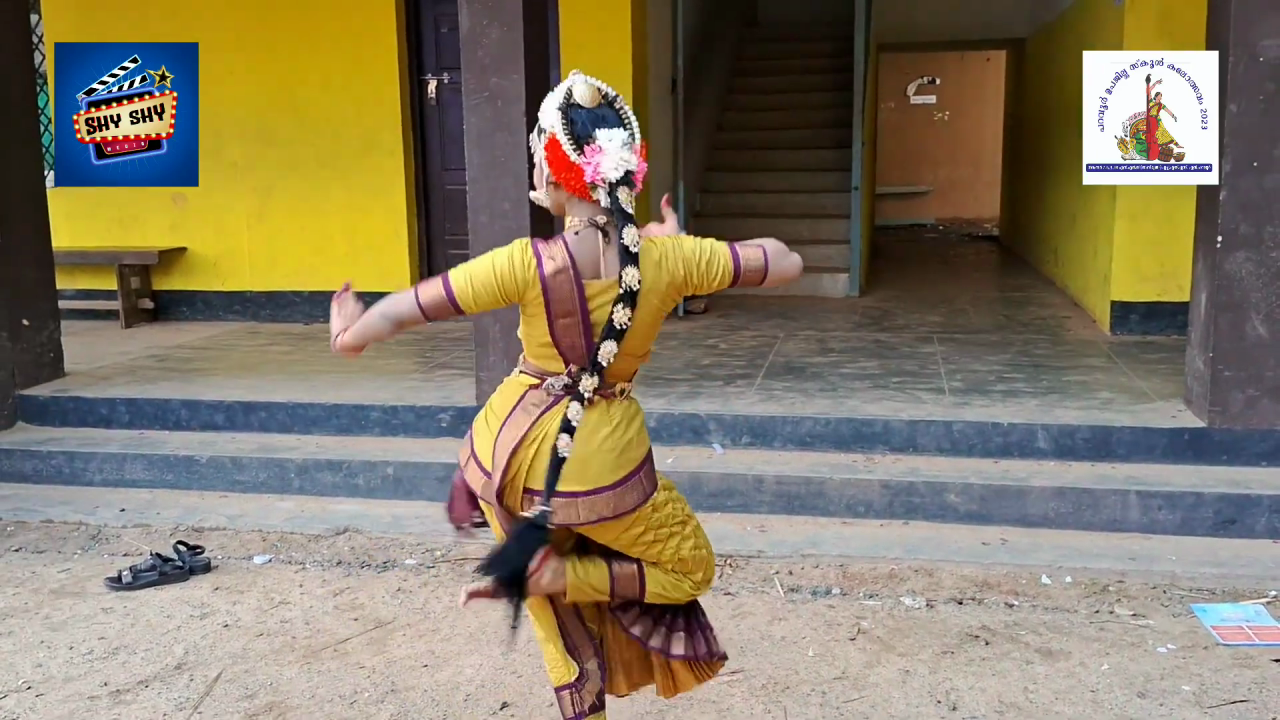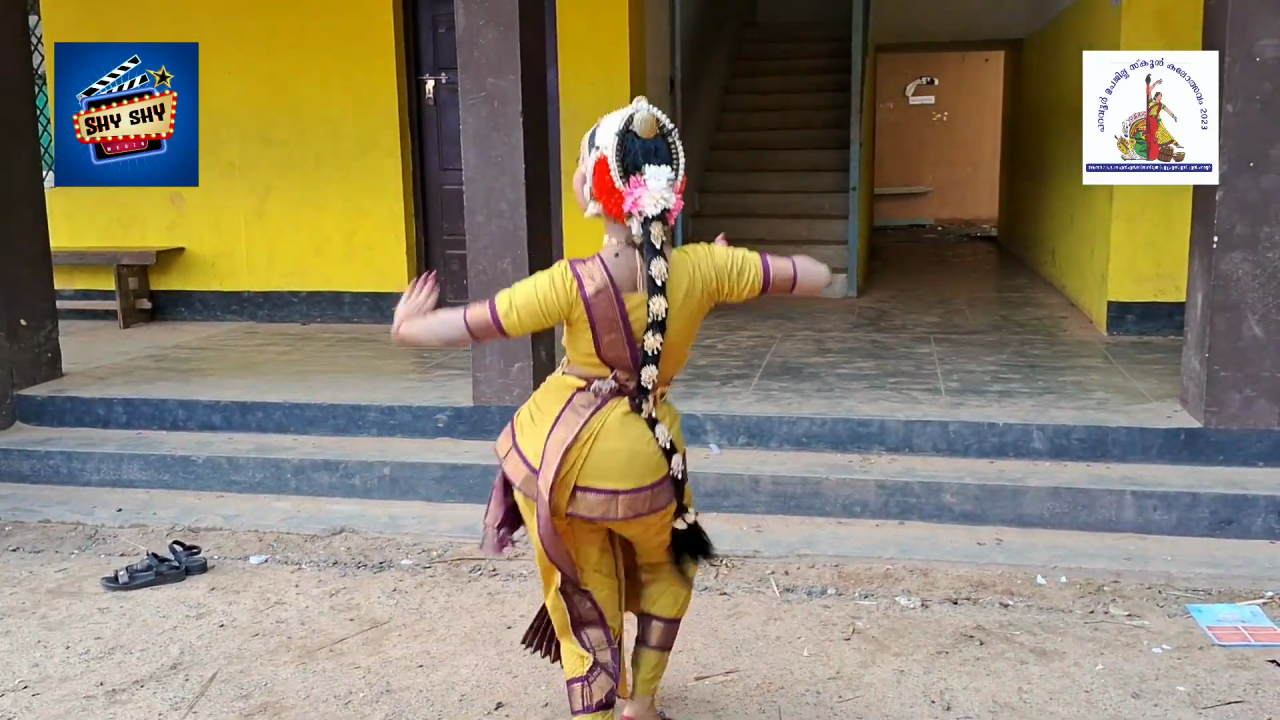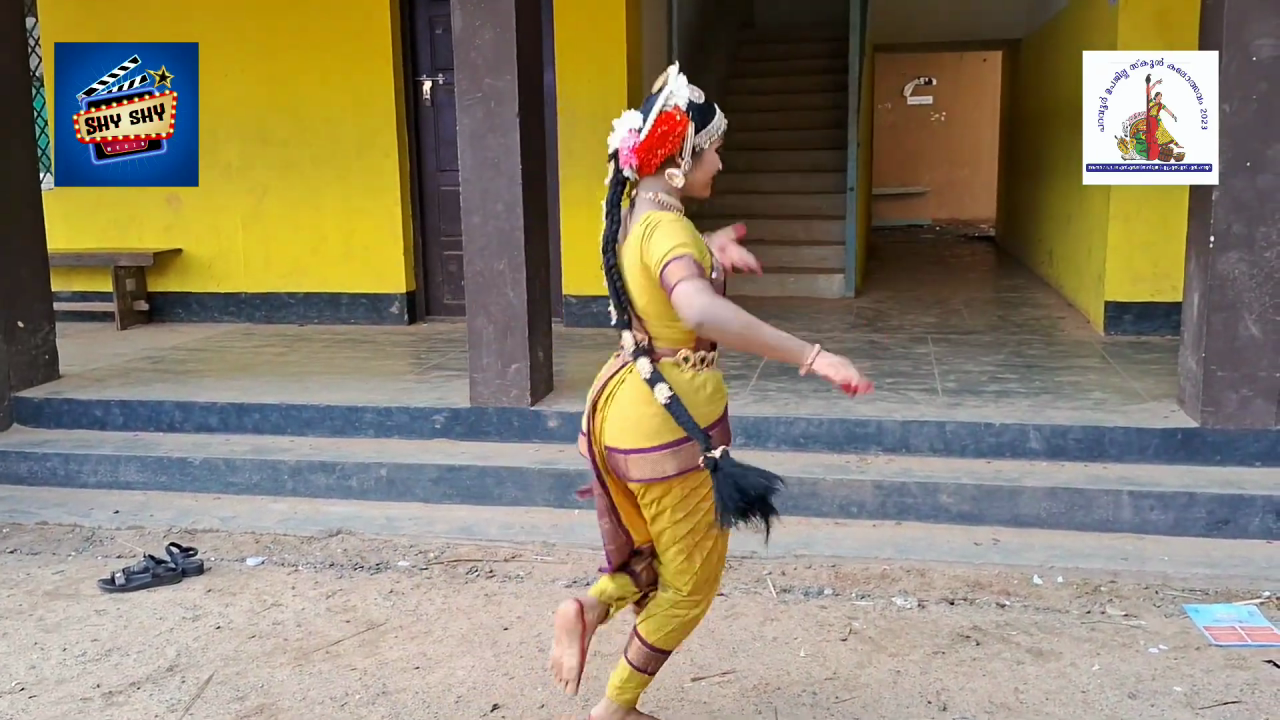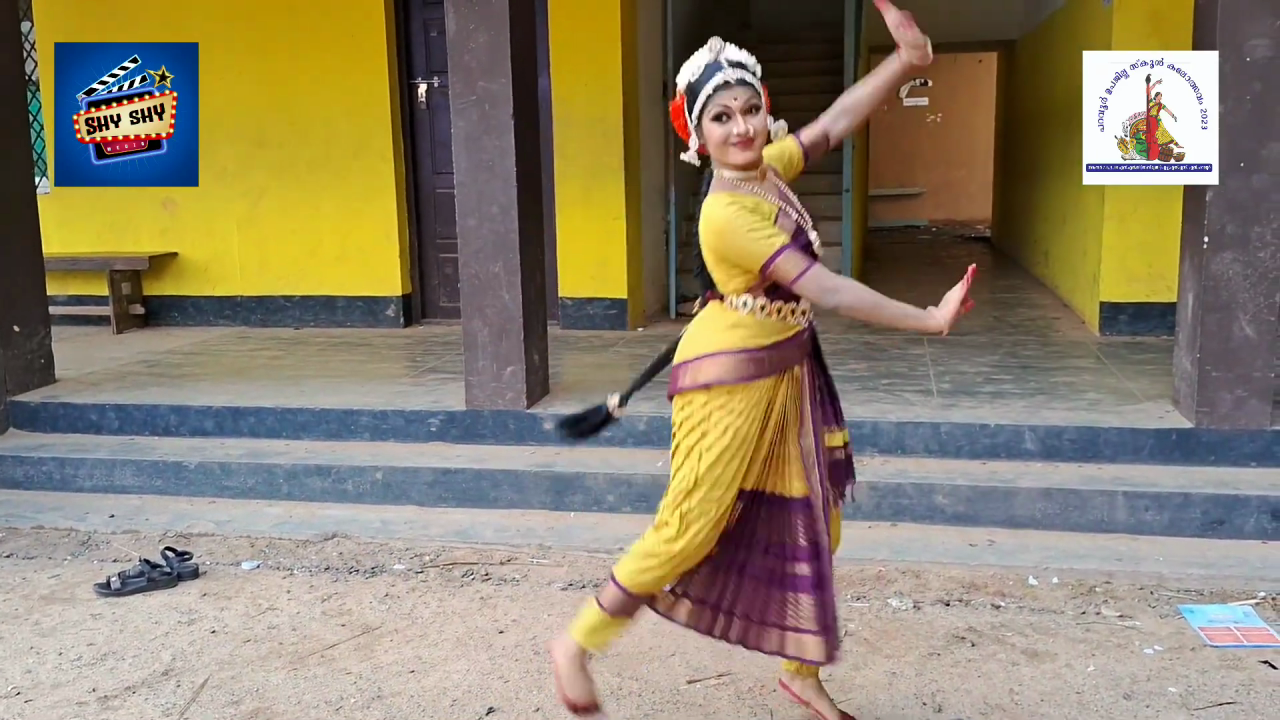
dt=0.4s
person 1, frame 1
left shoulder: (535, 264)
right shoulder: (666, 258)
left elbow: (407, 309)
right elbow: (787, 264)
left wrist: (350, 335)
left hip: (508, 449)
right hip: (597, 462)
left knee: (564, 613)
right knee: (689, 568)
right ankle: (545, 572)
person 1, frame 2
left shoulder: (574, 284)
right shoulder: (700, 269)
left elbow: (461, 327)
right elbow: (816, 277)
left wrist: (407, 324)
left hip: (553, 447)
right hip: (637, 458)
left knee: (580, 598)
right knee: (668, 559)
person 1, frame 3
left shoulder: (628, 222)
right shoulder: (669, 234)
right elbow: (701, 311)
left wrist: (711, 255)
right wrist: (808, 356)
left hip: (621, 409)
right hip: (667, 423)
left knee: (662, 551)
right knee: (691, 581)
left ankle: (590, 609)
person 1, frame 4
left shoulder: (765, 172)
right shoulder: (729, 215)
left elbow: (833, 124)
right elbow: (819, 287)
left wrist: (905, 59)
right wrist: (928, 320)
left hip: (786, 370)
right hip: (732, 371)
left knee: (809, 514)
right knee: (689, 529)
right ankle: (578, 644)
